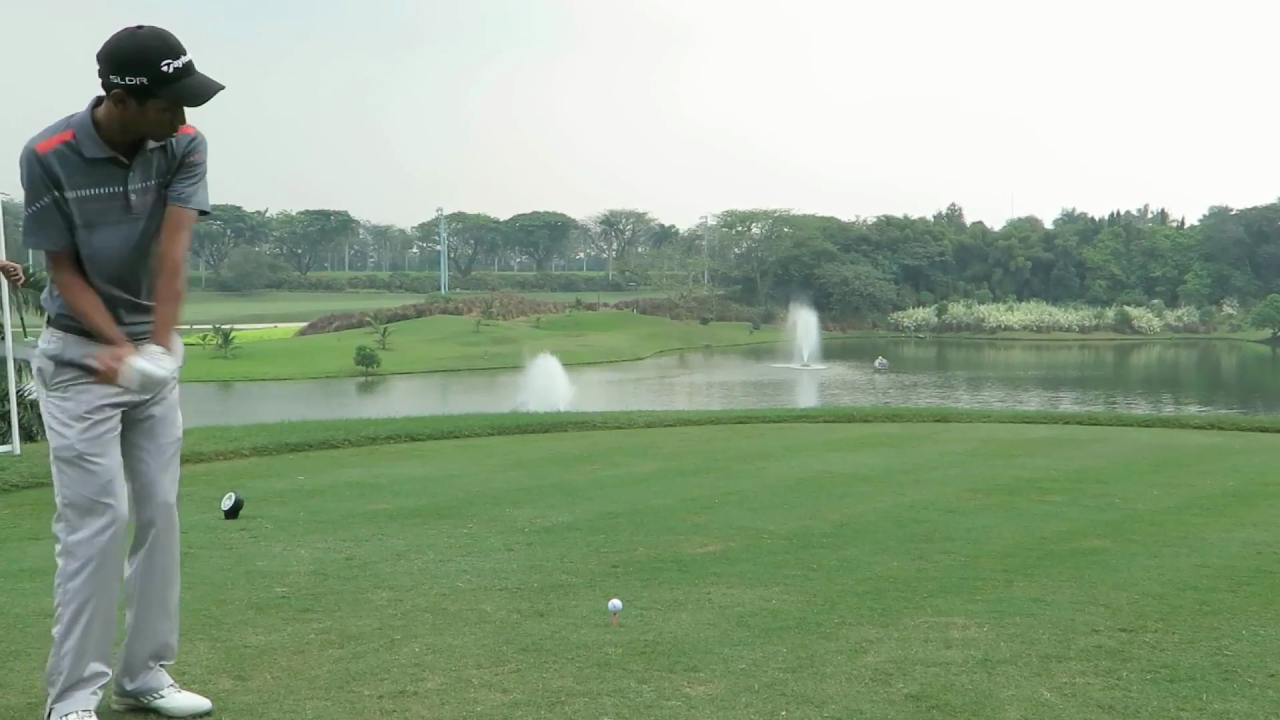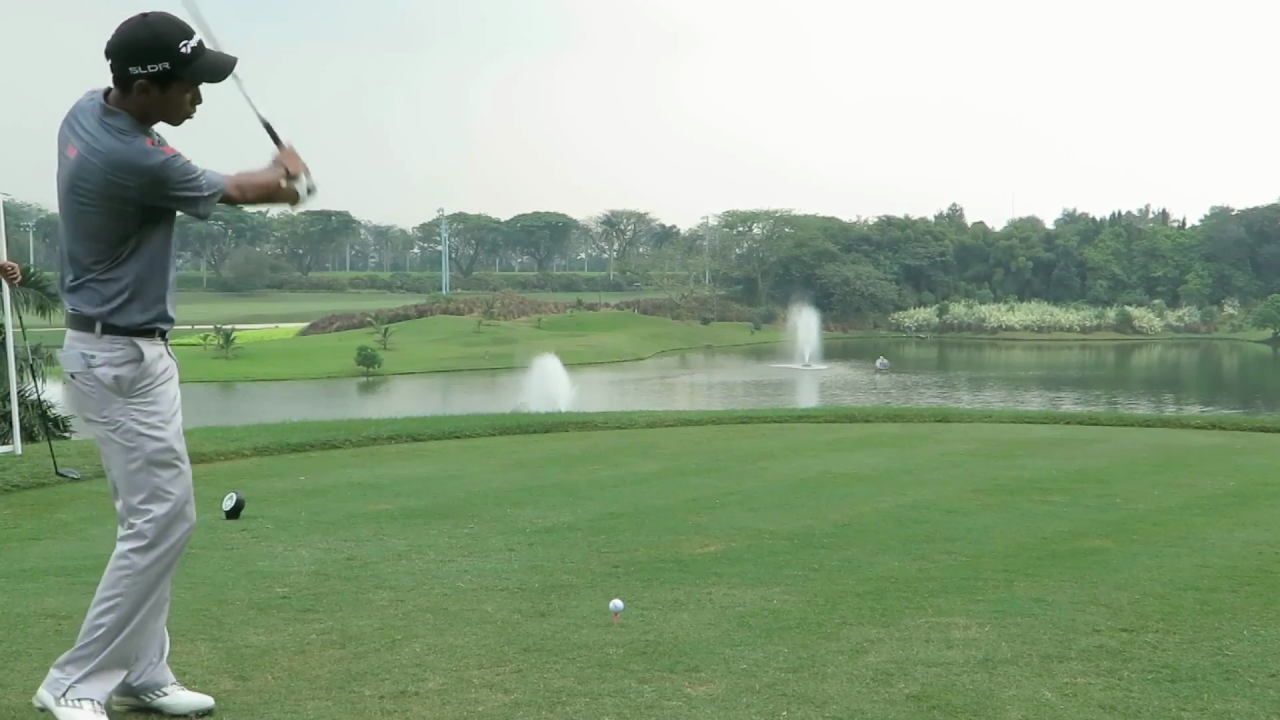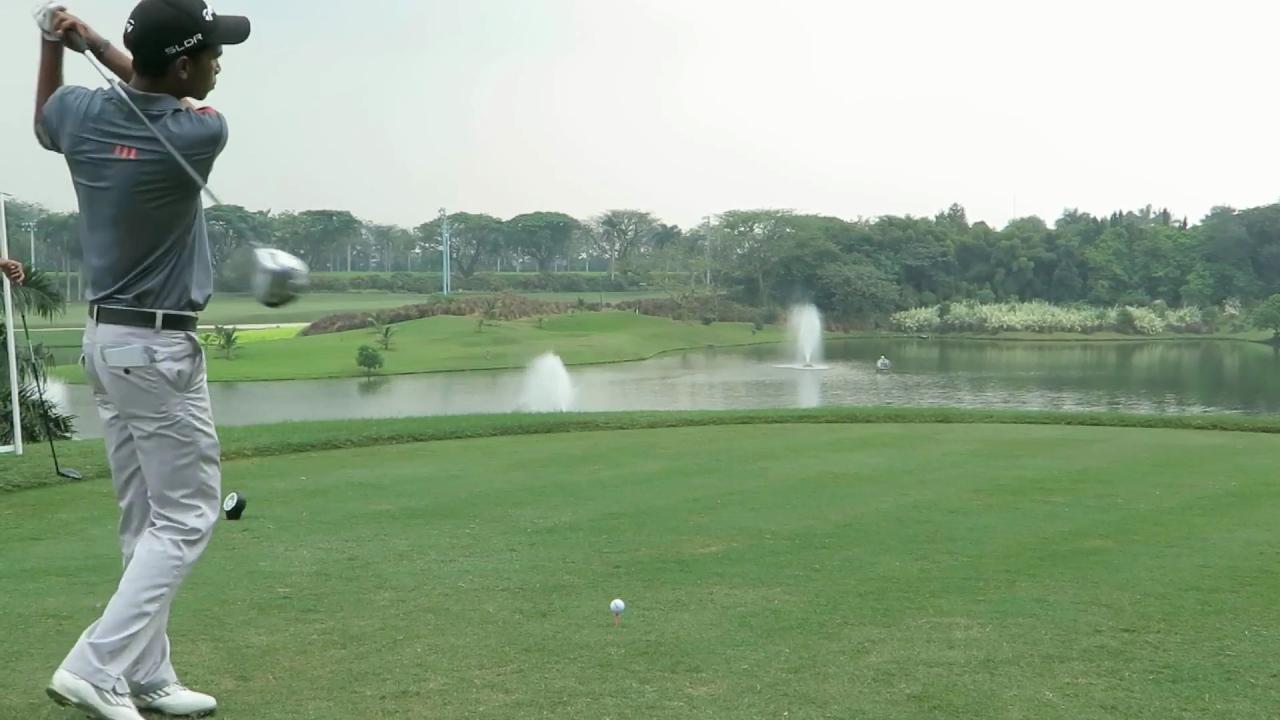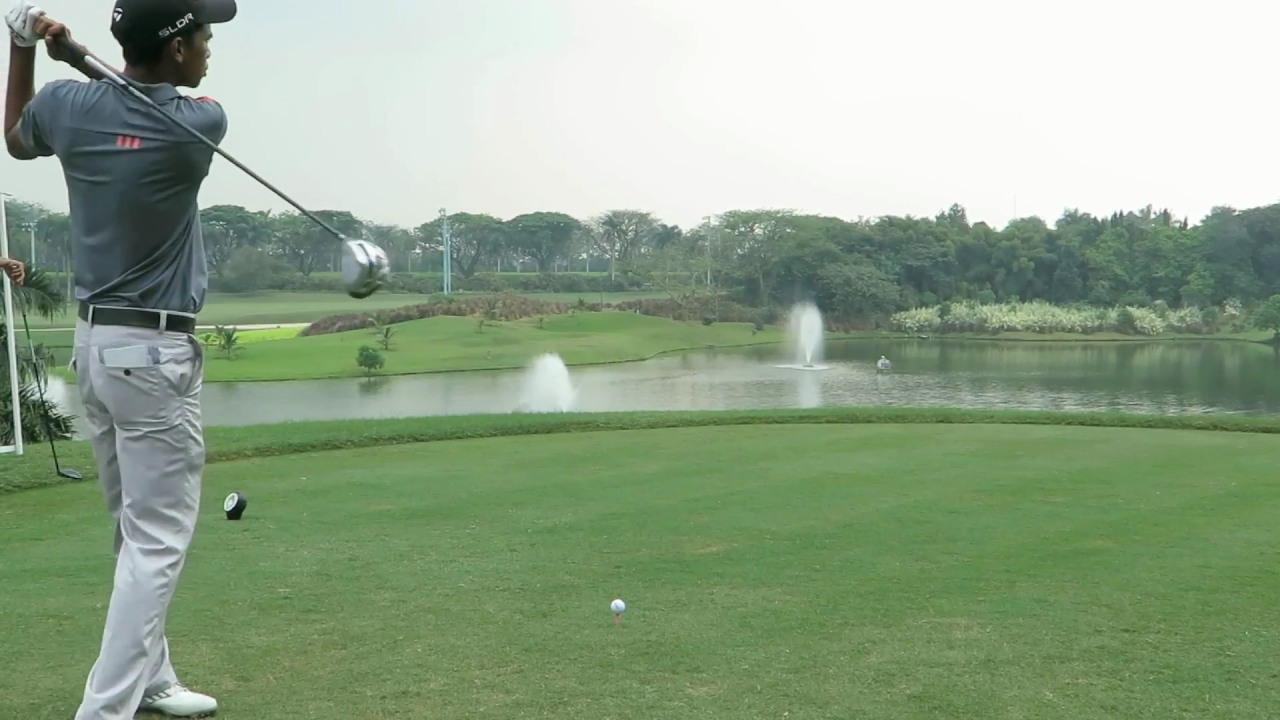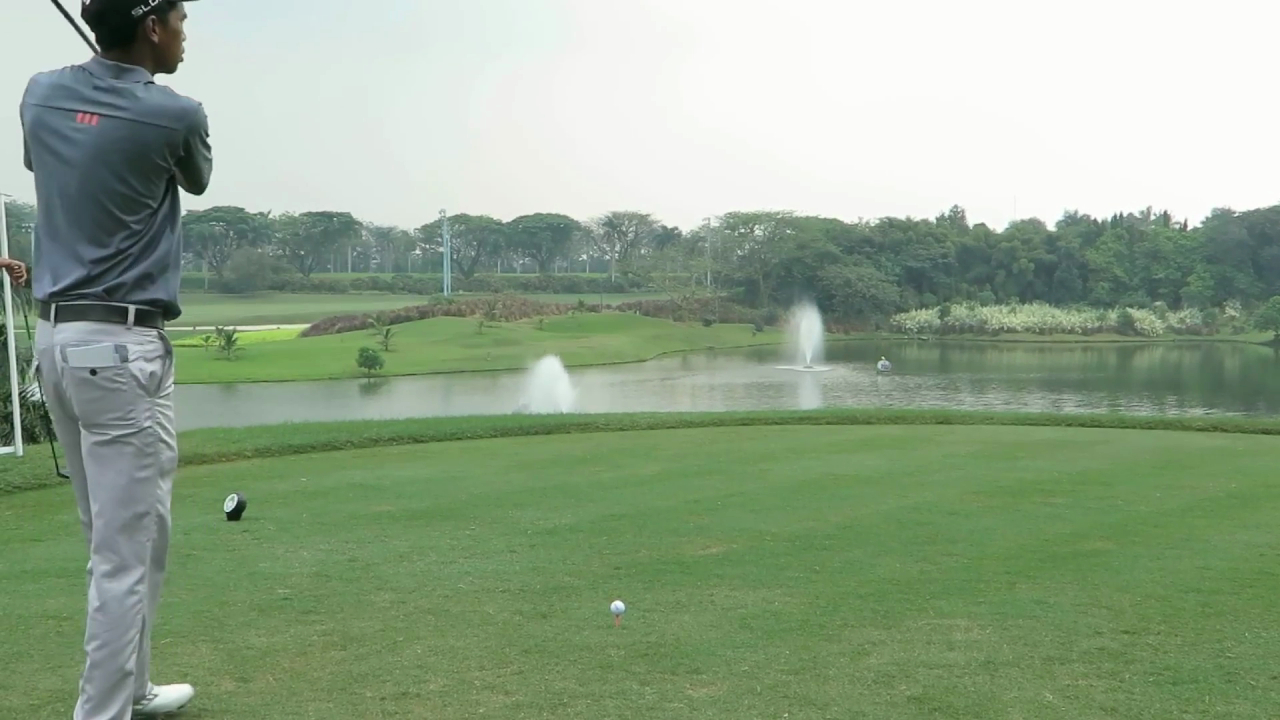
dt=0.3s
person 1, frame 1
left shoulder: (184, 145)
right shoulder: (48, 157)
left elbow: (171, 252)
right elbow: (67, 276)
left wrist: (155, 341)
right wrist: (114, 343)
left hip: (150, 351)
right hip: (78, 357)
left knee: (155, 518)
right knee: (95, 521)
person 1, frame 2
left shoulder: (91, 111)
right shoulder: (129, 161)
right elbow: (227, 191)
left wrist: (266, 177)
right wrist: (284, 173)
left hip: (134, 349)
right hip: (119, 359)
left knee: (156, 515)
right knee: (163, 518)
person 1, frame 3
left shoulder: (76, 110)
right shoulder: (202, 133)
left elbow: (40, 124)
left hip: (105, 338)
right hip: (159, 348)
left knee: (146, 520)
right knee: (184, 521)
person 1, frame 4
left shoulder: (65, 105)
right shoulder: (204, 122)
left hip: (93, 341)
right hip: (155, 351)
left knee: (136, 527)
right knee: (158, 537)
person 1, frame 5
left shoulder: (41, 94)
right shoulder: (176, 115)
left hip: (55, 338)
right hip: (121, 347)
left knee: (112, 538)
right knee: (131, 549)
